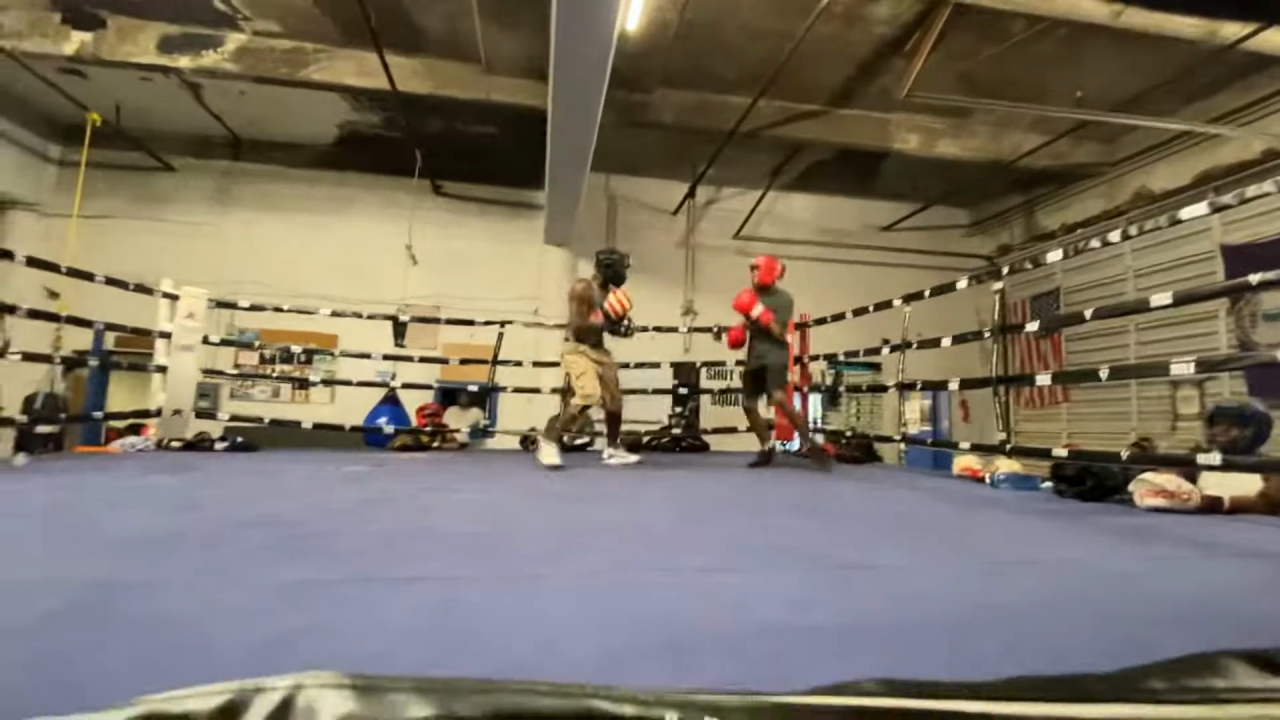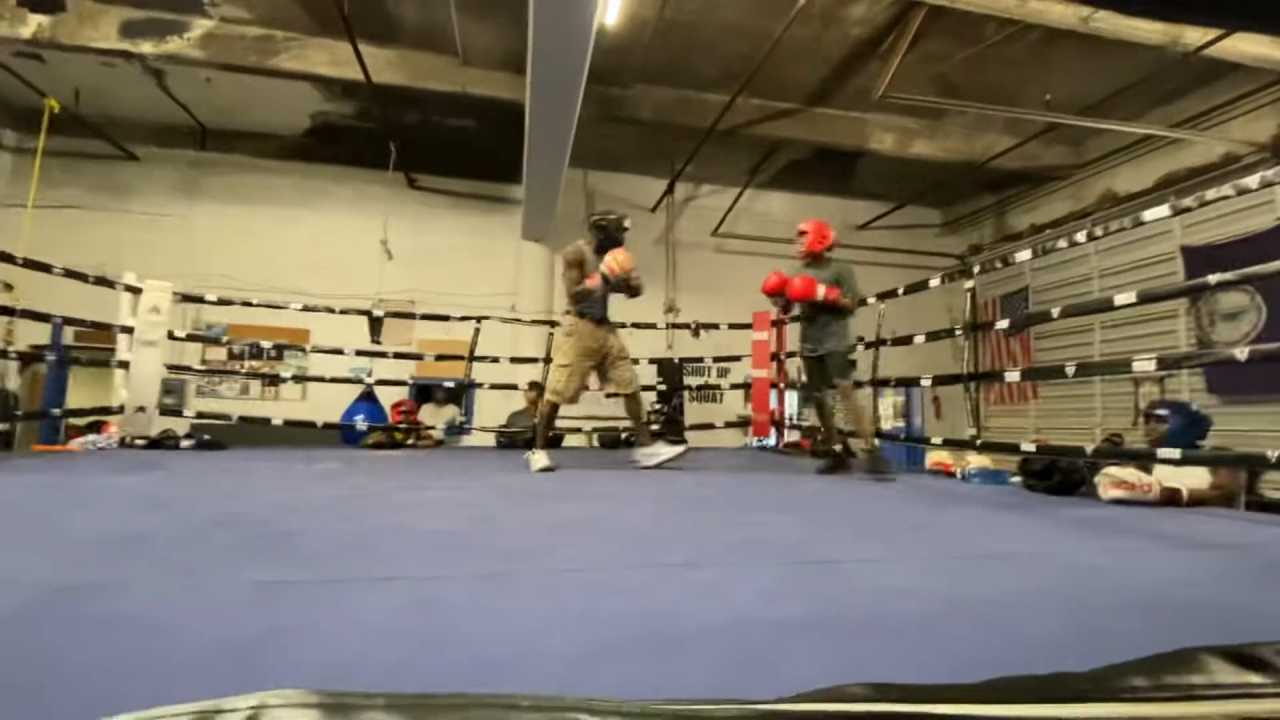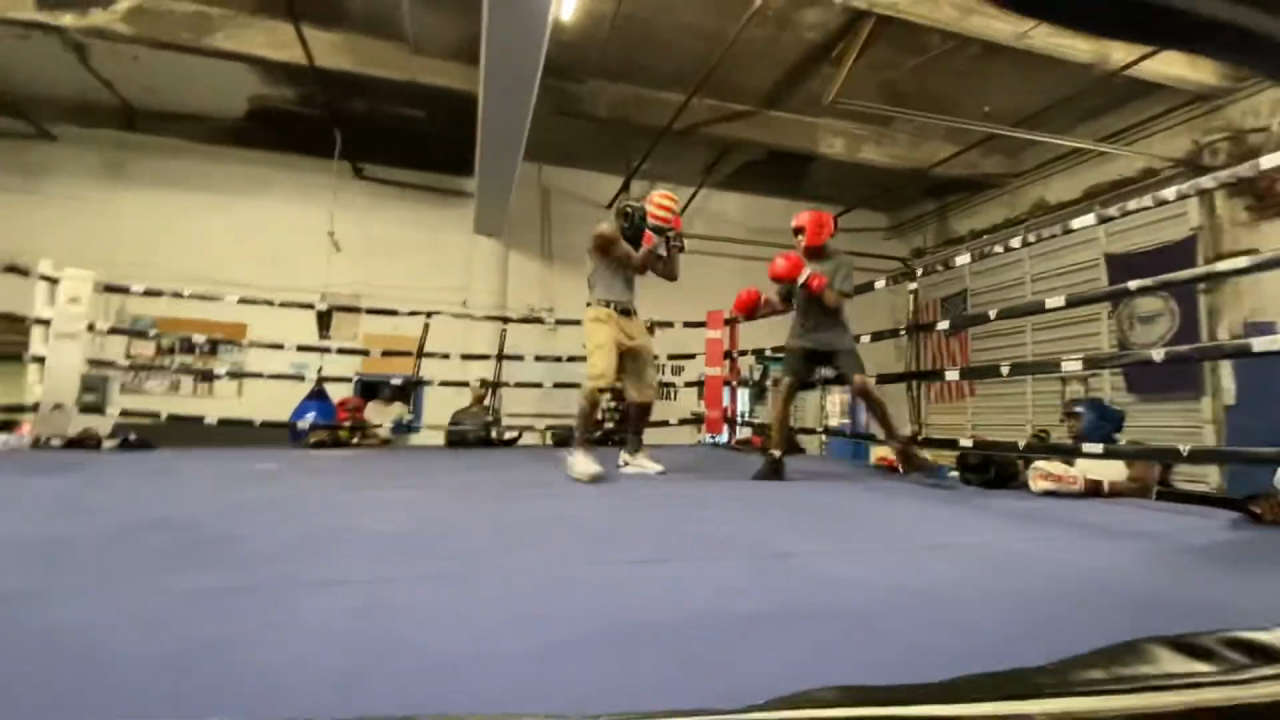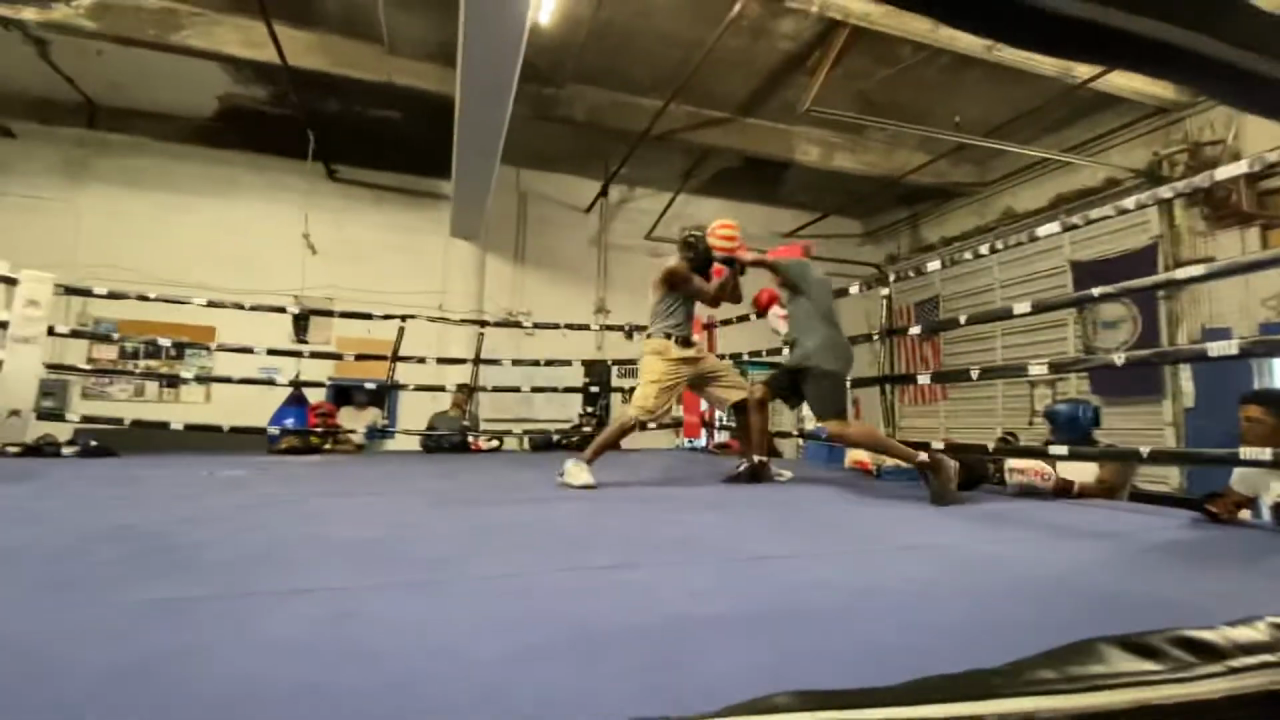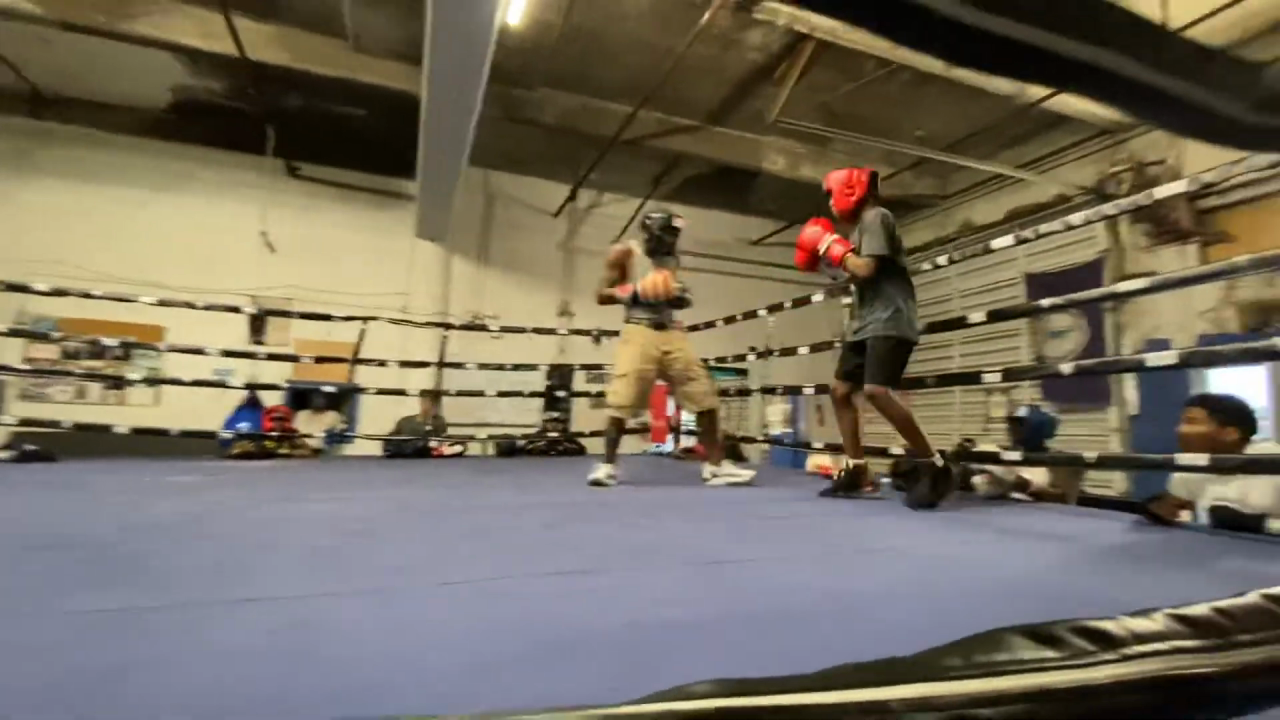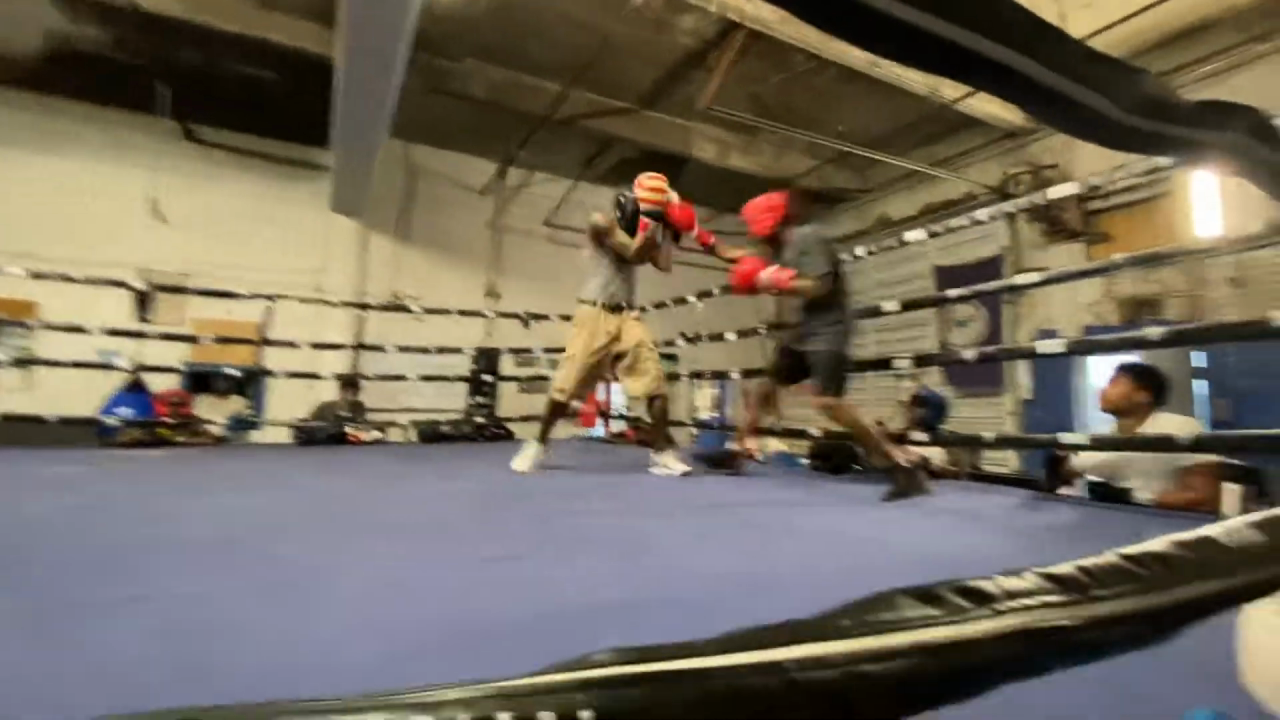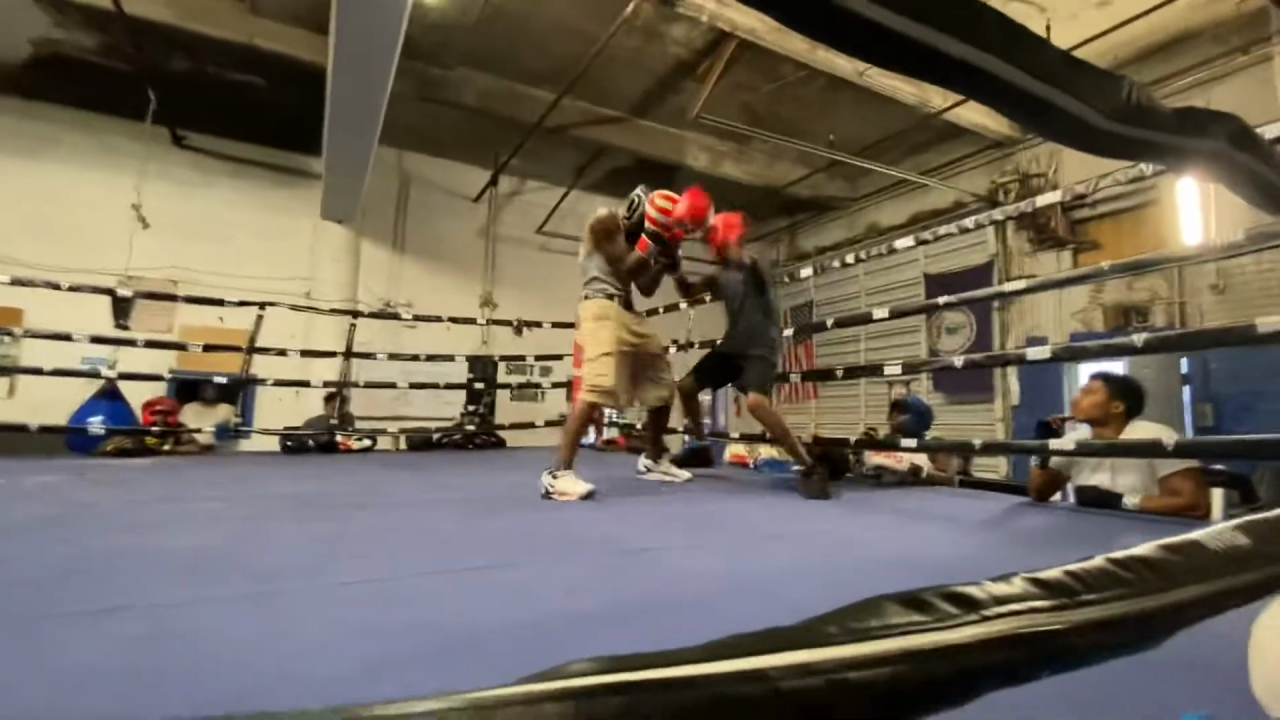
dt=0.5s
person 1, frame 1
left shoulder: (783, 298)
right shoulder: (753, 296)
left elbow: (779, 333)
left wrist: (758, 312)
right wrist: (741, 331)
left hip: (775, 357)
right hip: (755, 359)
left knee: (779, 398)
right knee: (748, 404)
left ankle: (809, 445)
right ankle: (767, 449)
person 1, frame 2
left shoulder: (839, 269)
right shoulder: (798, 272)
left elbow: (851, 306)
right elbow: (785, 308)
left wrist: (824, 293)
right wrist: (778, 294)
left hip: (835, 340)
right hip: (810, 344)
left knee: (843, 386)
right knee: (817, 396)
left ankle: (870, 449)
right ankle: (840, 452)
person 1, frame 3
left shoulder: (839, 263)
right shoulder: (794, 262)
left elbow: (834, 303)
right elbow: (783, 304)
left wrist: (808, 278)
right wrist: (760, 304)
left hip: (835, 338)
right hip: (803, 339)
left knee: (862, 386)
right knee: (785, 388)
left ankle: (900, 446)
right ankle: (774, 460)
person 1, frame 4
left shoulder: (799, 266)
right shoulder: (809, 285)
left elbow: (754, 258)
right wrist: (776, 312)
left hip: (822, 359)
right hip: (804, 359)
left knee: (835, 430)
right knee: (758, 397)
right ankle: (758, 466)
person 1, frame 5
left shoulder: (876, 218)
right shoulder: (862, 225)
left elbow: (866, 269)
left wrist: (831, 246)
right wrist: (825, 260)
left hip: (890, 321)
right hip: (866, 324)
left knee: (875, 391)
right knee: (840, 392)
left ankle: (936, 468)
right ankle: (857, 473)
person 1, frame 6
left shoulder: (809, 236)
right shoulder: (785, 244)
left elbow: (819, 287)
right elbow: (753, 268)
left wrist: (773, 277)
left hip: (828, 331)
right hip: (804, 332)
left knee: (828, 402)
right knee: (764, 389)
left ankle: (904, 468)
person 1, frame 7
left shoulder: (747, 260)
right shoulder: (719, 274)
left elbow: (738, 256)
right elbow: (688, 291)
left wrist: (711, 222)
right wrist: (673, 269)
left hip: (760, 347)
right hip: (734, 343)
left knee: (756, 403)
right knee: (686, 386)
left ankle: (810, 470)
right ankle: (700, 447)
person 2, frame 1
left shoulder: (610, 291)
right shoulder: (582, 289)
right elbow: (577, 328)
left wrist: (621, 325)
right wrist: (603, 316)
left hip: (598, 351)
right hip: (578, 351)
left knee: (614, 404)
right knee: (588, 397)
left ankle: (613, 450)
right ankle: (550, 441)
person 2, frame 2
left shoulder: (612, 256)
right shoulder: (575, 253)
left elbow: (622, 287)
right elbow: (574, 295)
left wrist: (630, 285)
right wrist: (601, 278)
left hip: (604, 328)
right hip: (579, 326)
left knee: (629, 385)
right knee: (558, 392)
left ankle: (646, 448)
right ankle: (538, 450)
person 2, frame 3
left shoulder: (642, 242)
right shoulder: (606, 234)
left elbow: (671, 274)
right elbow: (639, 265)
left wrist: (672, 240)
right wrist: (654, 232)
left hip: (631, 319)
right hip: (604, 316)
left knee: (644, 392)
right knee: (599, 382)
left ankle: (632, 453)
right ankle: (579, 451)
person 2, frame 4
left shoulder: (698, 272)
right shoulder: (674, 268)
left elbow: (735, 297)
right elbow: (712, 299)
left wrist: (730, 267)
right wrist: (722, 265)
left hip: (691, 349)
right hip: (662, 350)
left knee: (737, 394)
right knee: (640, 411)
left ankle: (750, 464)
right ankle: (579, 463)
person 2, frame 5
left shoulder: (670, 260)
right shoulder: (623, 253)
right elbow: (602, 295)
left wrist: (679, 296)
right wrist: (632, 293)
left hip: (672, 335)
right hip: (639, 334)
left knee: (704, 397)
right knee: (621, 403)
left ankle: (715, 466)
right ankle: (608, 465)
person 2, frame 6
left shoulder: (641, 232)
right shoulder: (601, 224)
left elbow: (665, 265)
right elbow: (634, 254)
left wrist: (669, 225)
right wrist: (648, 217)
left hip: (627, 318)
right hip: (595, 314)
left knee: (654, 383)
right knee: (567, 387)
left ankle: (663, 452)
right ankle: (537, 444)
person 2, frame 7
left shoulder: (633, 234)
right shoulder: (606, 220)
left elbow: (647, 289)
right elbow: (627, 270)
left wrist: (666, 254)
right wrist: (651, 237)
left hip: (628, 314)
right hip: (602, 310)
left knee: (662, 388)
right knee: (598, 387)
left ankle: (654, 458)
right ankle: (558, 473)
